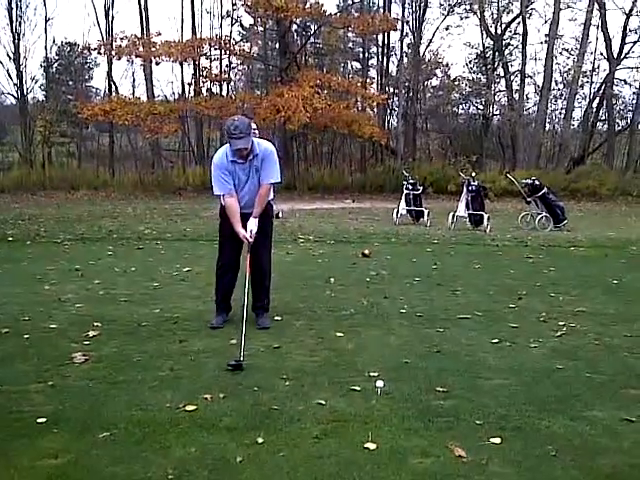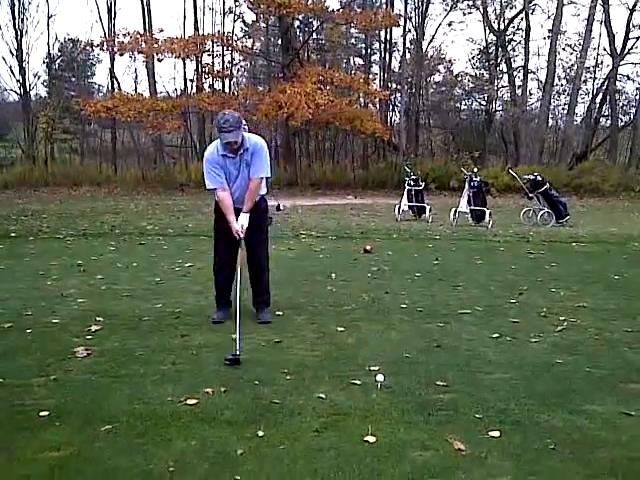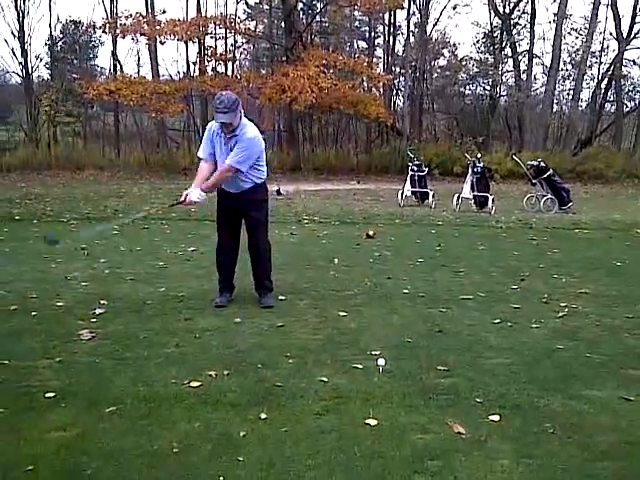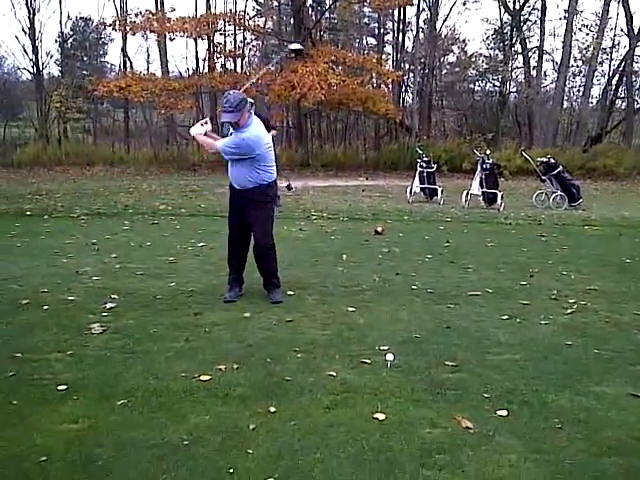
dt=0.3s
person 1, frame 1
left shoulder: (267, 150)
right shoulder: (220, 159)
left elbow: (266, 187)
right elbow: (229, 197)
left wrist: (254, 218)
right wrist: (238, 228)
left hip: (261, 212)
right hip: (231, 214)
left knee: (261, 264)
right knee: (226, 263)
left ankle: (261, 310)
right ankle: (222, 310)
person 1, frame 2
left shoulder: (258, 145)
right shoulder: (211, 153)
left elbow: (255, 183)
right elbow: (222, 191)
left wrist: (245, 214)
right wrist: (232, 221)
left hip: (255, 208)
right hip: (226, 210)
left knee: (259, 259)
right knee: (222, 260)
left ankle: (262, 305)
right ankle: (222, 305)
person 1, frame 3
left shoulder: (250, 137)
right shoulder: (212, 129)
left elbow: (227, 170)
right elbow: (207, 162)
left wrist: (202, 190)
right wrist: (194, 188)
left hip: (253, 194)
right hip: (225, 193)
left knee: (259, 244)
right knee: (225, 245)
left ankle: (265, 290)
right ankle: (225, 289)
person 1, frame 4
left shoulder: (249, 137)
right shoulder: (240, 123)
left elbow: (214, 148)
right elbow: (221, 143)
left wrist: (198, 135)
right wrist: (206, 132)
left hip: (260, 194)
right hip: (238, 191)
left knee: (263, 241)
right knee: (236, 239)
left ankle: (272, 286)
right ankle: (235, 284)
